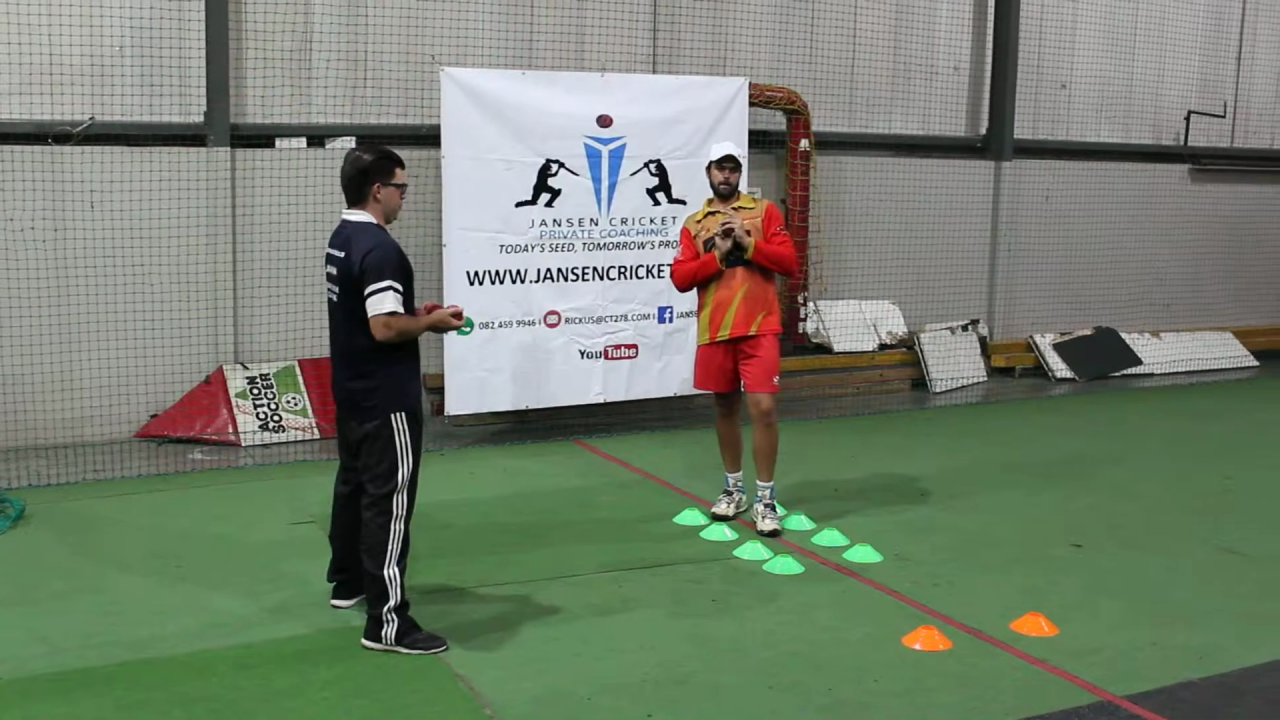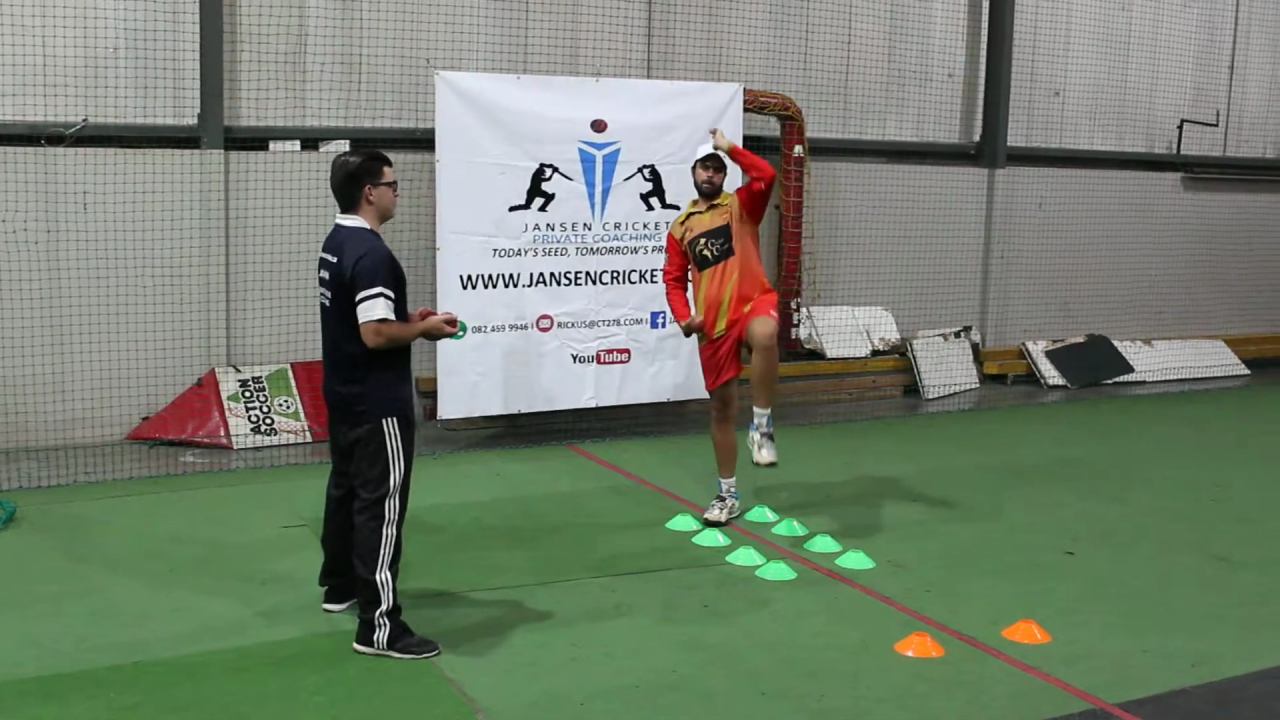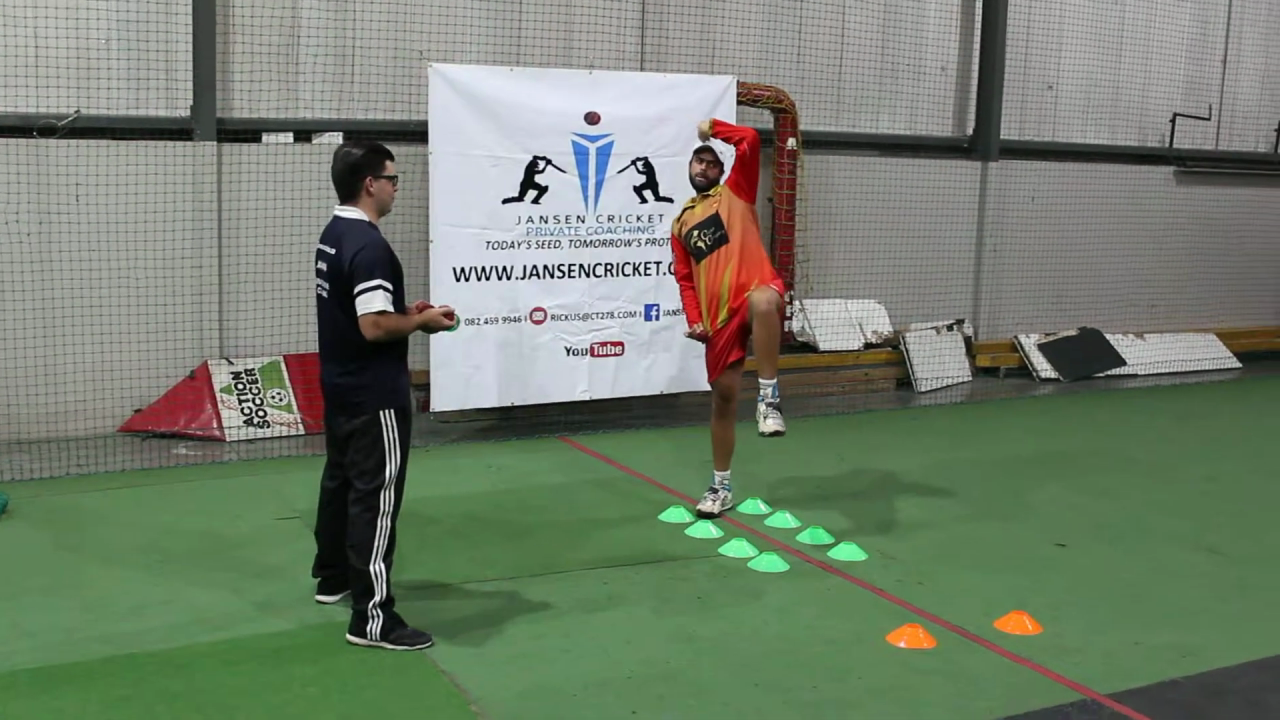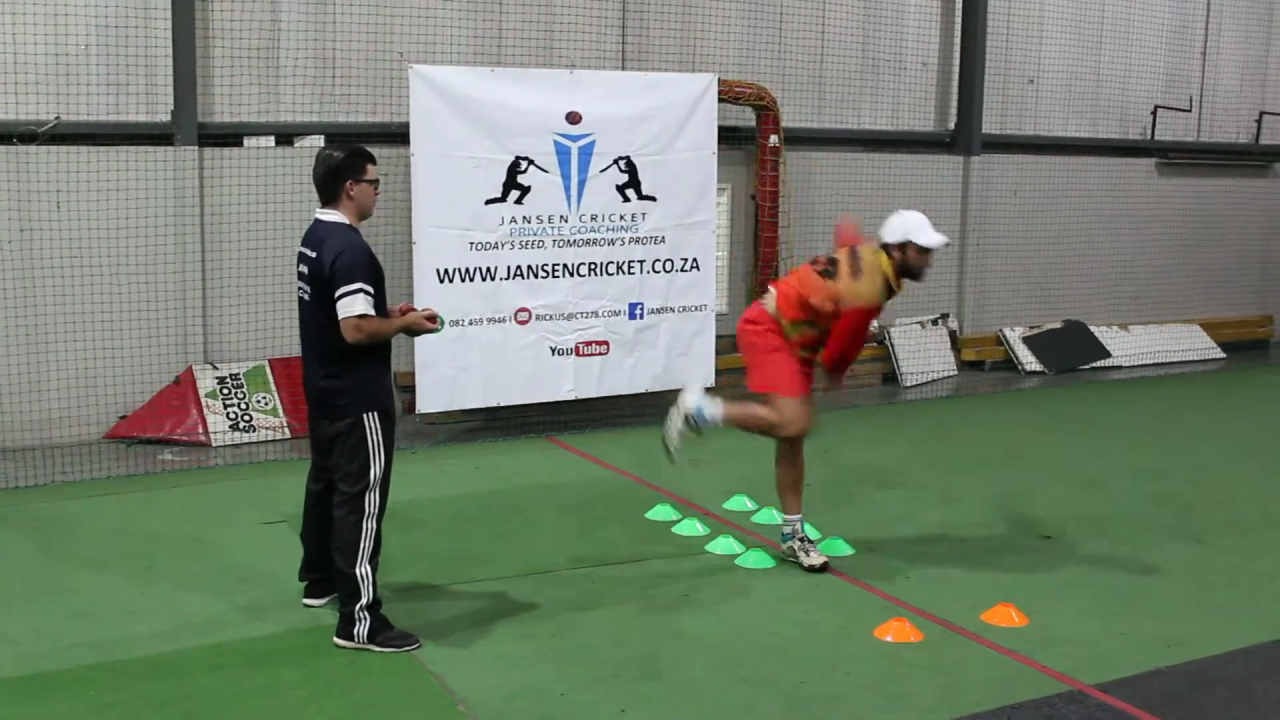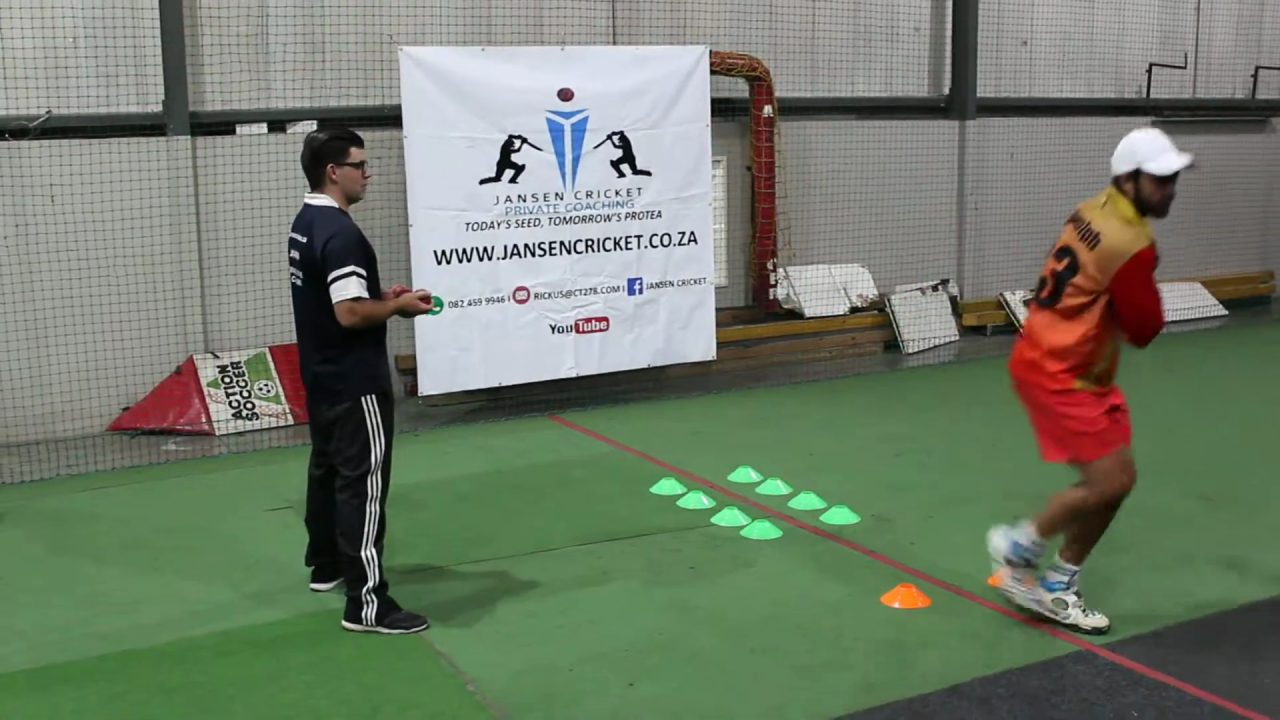
dt=1s
person 1, frame 1
left shoulder: (342, 238)
right shoulder: (379, 248)
right elbow: (385, 327)
left wrist: (414, 312)
right wrist: (431, 322)
left hip: (353, 391)
right hip: (386, 399)
left knee: (354, 485)
right knee: (388, 502)
left ankle: (348, 582)
right ankle: (386, 621)
person 1, frame 2
left shoulder: (336, 242)
right shoulder: (371, 254)
right elbow: (376, 334)
left wrist: (407, 317)
right wrist: (424, 329)
left hip: (345, 395)
right hip: (377, 403)
left knee: (346, 489)
right knee: (380, 507)
left ankle: (340, 585)
right ankle: (378, 626)
person 1, frame 3
left shoulder: (333, 235)
right shoulder: (369, 246)
right elbow: (374, 327)
left wrist: (403, 310)
right wrist: (422, 321)
left hip: (341, 386)
right hip: (373, 395)
left knee: (341, 480)
right knee: (375, 498)
left ankle: (333, 577)
right ankle: (371, 617)
person 1, frame 4
left shoulder: (314, 237)
right shoulder: (350, 249)
right elbow: (355, 330)
left wrist: (386, 312)
right wrist: (404, 324)
left hip: (325, 389)
right hip: (357, 398)
left knee: (326, 483)
right knee: (361, 501)
left ankle: (319, 579)
right ankle: (359, 619)
person 1, frame 5
left shoulder: (305, 223)
right shoulder: (340, 233)
right elbow: (350, 314)
left wrist: (379, 295)
right wrist: (400, 306)
left hip: (322, 374)
right hip: (354, 382)
left knee: (328, 468)
right knee: (362, 484)
left ankle: (325, 563)
right ankle: (366, 601)
person 2, frame 1
left shoulder: (764, 210)
right shoulder: (694, 223)
left elbow: (788, 262)
right elbow: (681, 278)
left wrist: (747, 241)
right wrist: (718, 254)
left hip: (758, 329)
right hip: (714, 331)
left knee: (763, 408)
right knee: (725, 407)
left ankle: (765, 499)
right ankle: (733, 489)
person 2, frame 2
left shoulder: (742, 203)
right shoulder: (680, 226)
left elbow: (767, 176)
right elbow: (674, 280)
left wrist: (730, 149)
right wrist: (684, 318)
left hip: (754, 304)
right hip: (714, 324)
left knee: (765, 336)
right knee: (722, 405)
left ankle: (762, 426)
right ankle: (727, 493)
person 2, frame 3
left shoulder: (737, 191)
right shoulder: (681, 223)
left elbow: (750, 139)
right elbow: (685, 279)
left wrist: (712, 127)
right wrist: (694, 320)
left hip: (757, 293)
right hip: (719, 316)
left knee: (763, 303)
right knee: (723, 397)
left ankle: (769, 397)
right ankle: (721, 486)
person 2, frame 4
left shoulder: (867, 252)
right shoulder: (867, 296)
left elbow: (849, 234)
right elbow: (838, 352)
left wrist: (846, 244)
right wrist: (834, 373)
left hip: (792, 339)
right hip: (769, 331)
left knee: (793, 440)
right knee: (792, 425)
left ankle: (793, 533)
right ankle: (700, 408)
person 2, frame 5
left shoulder: (1096, 208)
right shoulder: (1133, 246)
right elbow: (1145, 329)
right wrist: (1126, 308)
left hip: (1087, 374)
right hip: (1055, 375)
left knee: (1120, 478)
right knee: (1108, 482)
left ankle: (1055, 587)
right ankle: (1018, 544)
